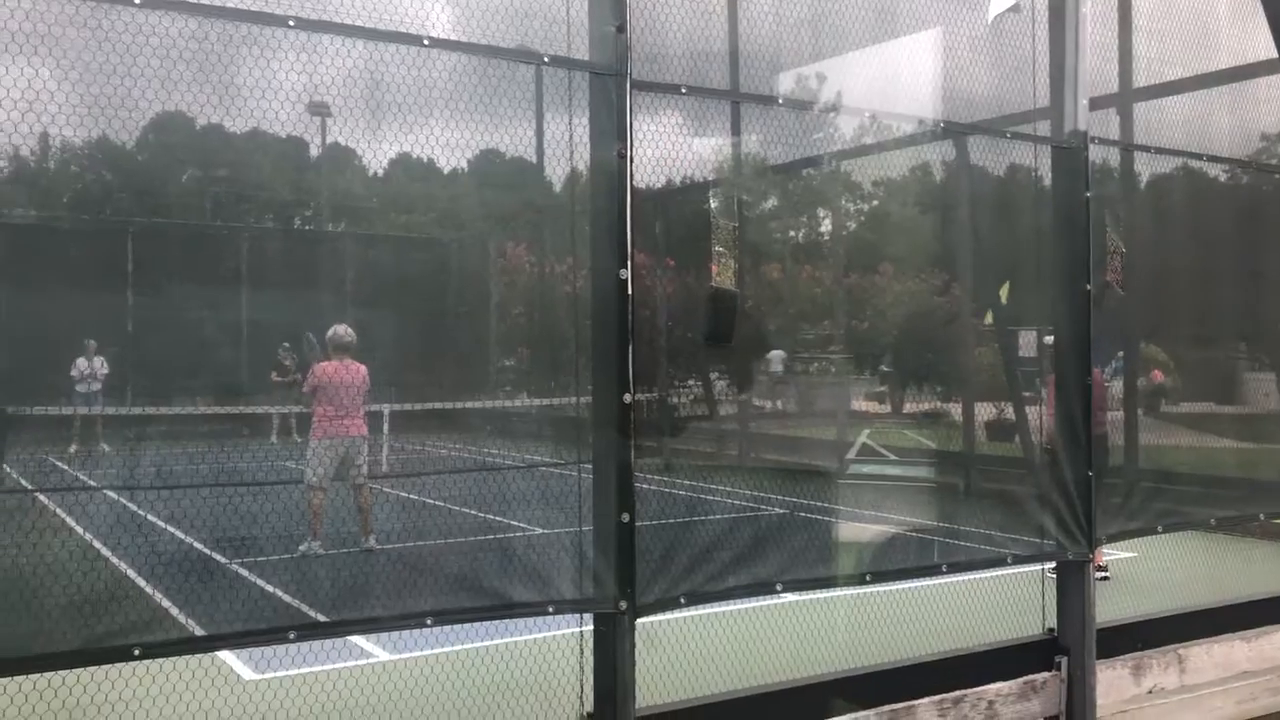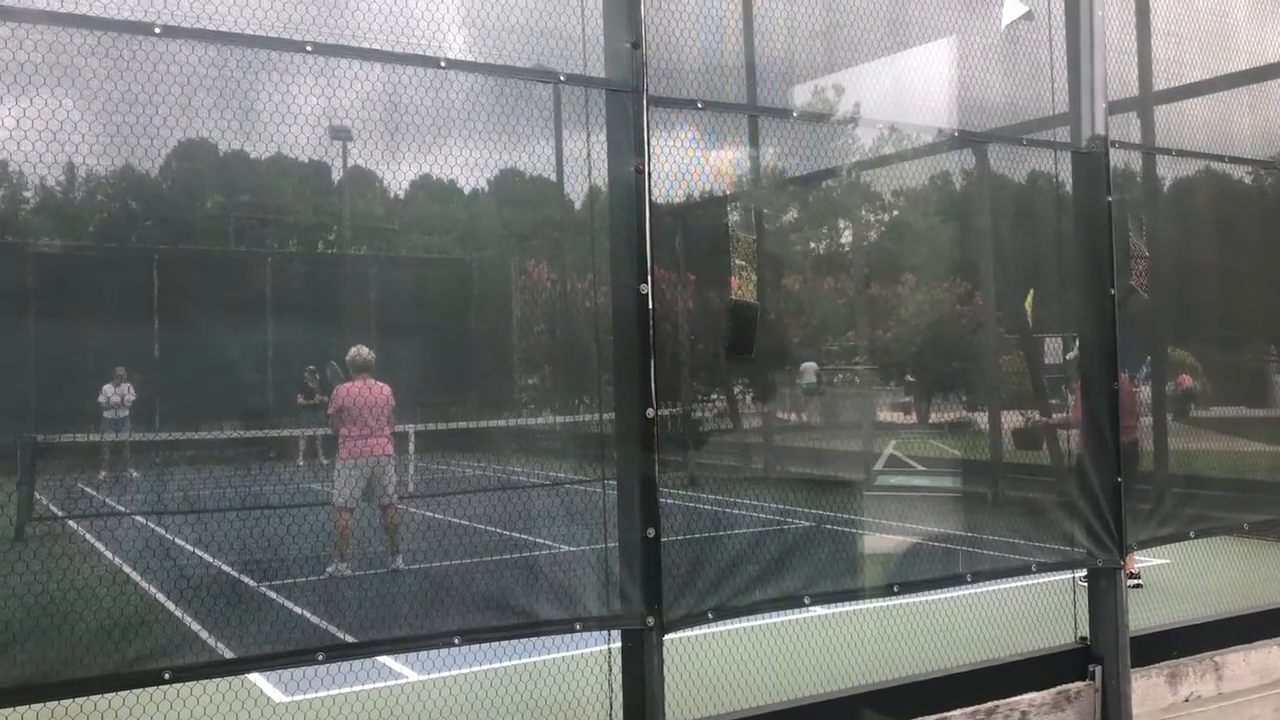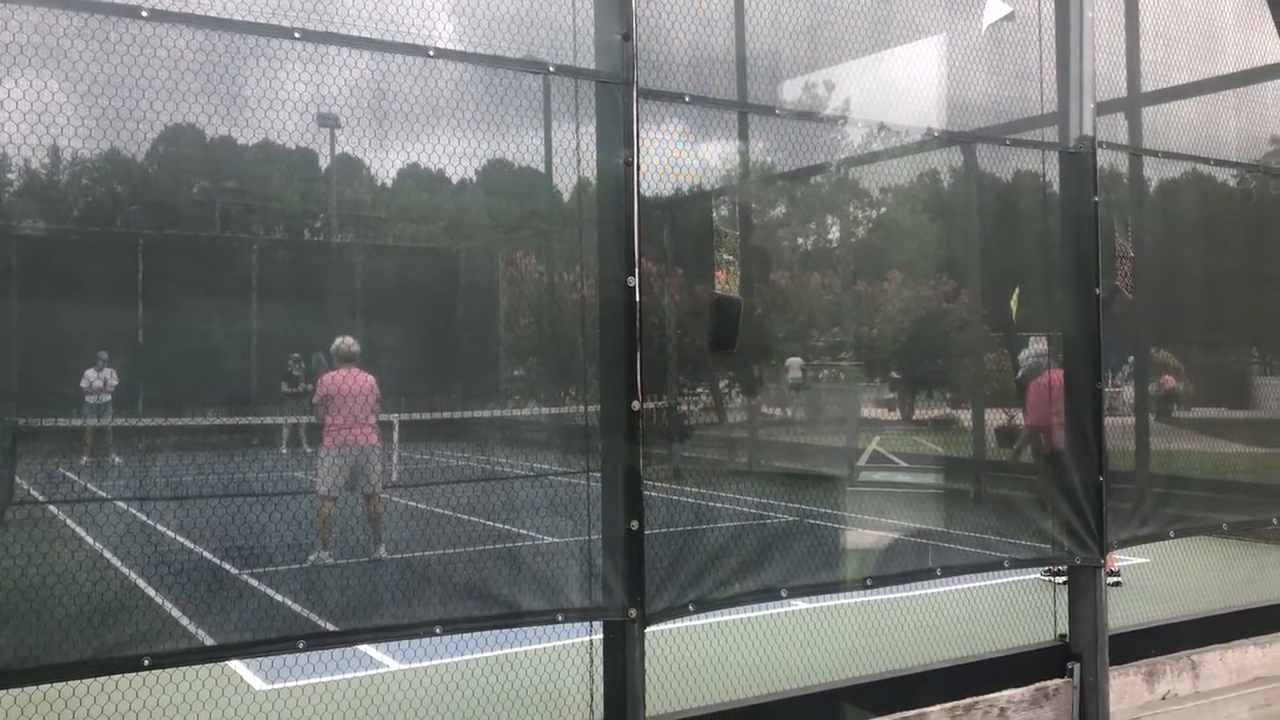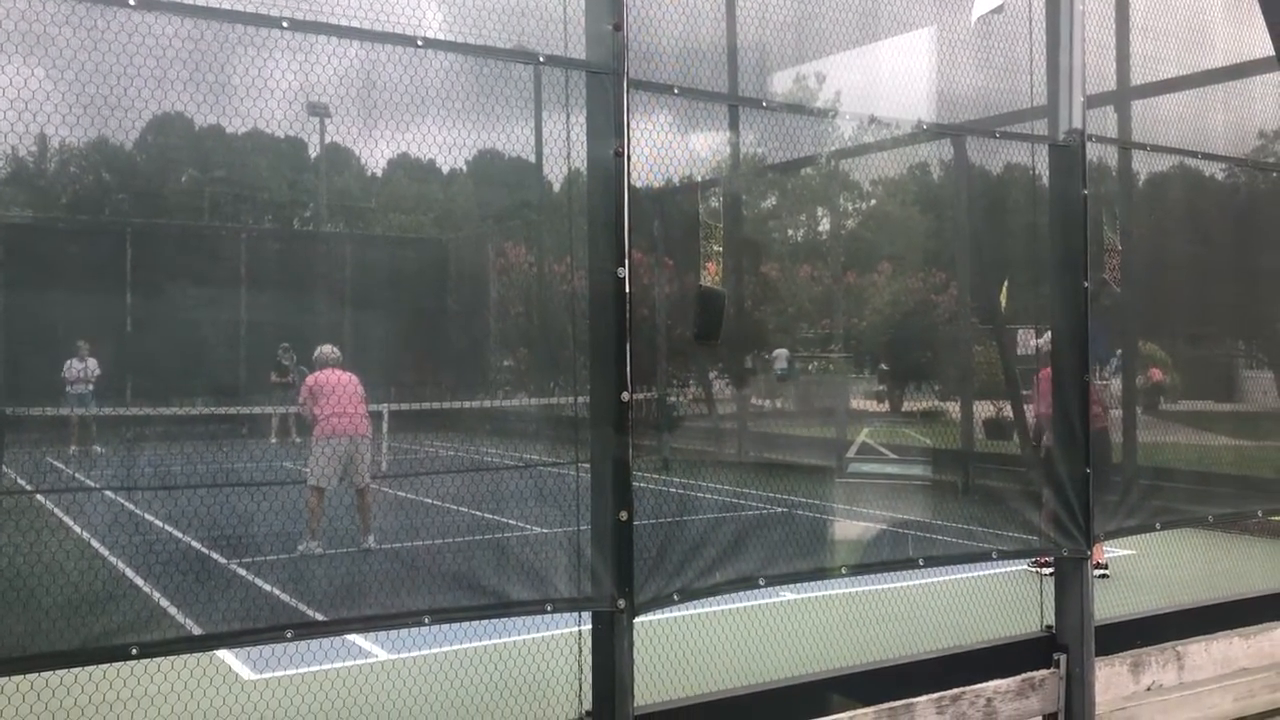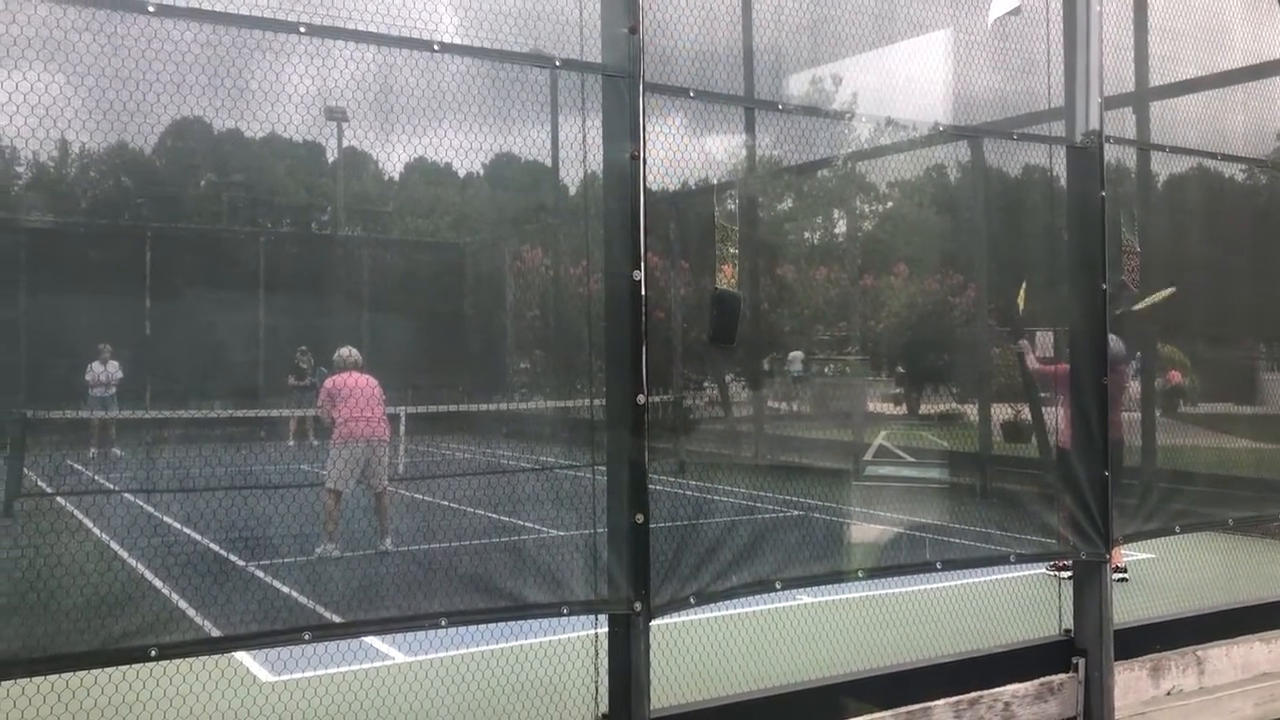
dt=1s
person 1, frame 1
left shoulder: (1059, 378)
right shoulder: (1096, 375)
left elbow: (1054, 417)
right elbow: (1102, 410)
left wrist: (1050, 444)
right hip: (1096, 443)
right ankle: (1098, 562)
person 1, frame 2
right shoulder: (1124, 379)
left elbow: (1077, 421)
right elbow: (1133, 414)
left wrist: (1048, 422)
right hip: (1127, 448)
right ankle: (1130, 569)
person 1, frame 3
left shoulder: (1038, 384)
left elbow: (1034, 425)
left wrist: (1018, 448)
left hip: (1061, 450)
left ankle: (1062, 566)
right ankle: (1110, 566)
person 1, frame 4
left shoulder: (1045, 377)
left elbow: (1044, 416)
right elbow: (1102, 408)
left wrist: (1035, 441)
right hip: (1096, 438)
left knee: (1052, 499)
left ankle: (1047, 558)
right ankle: (1098, 558)
person 1, frame 5
left shoulder: (1073, 375)
right shoulder: (1118, 376)
left elbow: (1036, 369)
left wrist: (1027, 352)
right hip: (1111, 446)
left ankle: (1065, 562)
right ankle: (1117, 562)
person 2, frame 1
left shoulder: (319, 370)
right shoulder: (362, 371)
left elbow: (309, 400)
left hip: (326, 435)
right hip: (356, 434)
left knee: (316, 487)
right knee: (361, 485)
left ankle: (315, 541)
right ankle: (368, 537)
person 2, frame 2
left shoulder: (341, 392)
right shoulder: (385, 390)
left elbow: (336, 427)
left hip: (351, 455)
right hip: (383, 453)
left knee: (343, 508)
right knee: (389, 505)
left ankle: (342, 562)
right ankle: (395, 557)
person 2, frame 3
left shoulder: (326, 380)
right shoulder: (370, 380)
left elbow: (321, 416)
left hip: (337, 443)
right hip: (368, 441)
left knee: (326, 496)
right knee: (372, 495)
left ankle: (324, 551)
right ankle: (378, 547)
person 2, frame 4
left shoulder: (312, 380)
right shoulder: (353, 378)
left elbow: (307, 413)
left hip: (329, 433)
right hip: (360, 432)
left knee: (316, 488)
right knee: (363, 486)
left ankle: (313, 541)
right ankle: (368, 537)
person 2, frame 5
left shoulder: (331, 383)
right shoulder: (373, 382)
left elbow: (326, 416)
left hip: (348, 437)
right hip: (378, 435)
left knee: (333, 491)
right knee: (380, 489)
left ankle: (330, 544)
right ankle: (385, 539)
